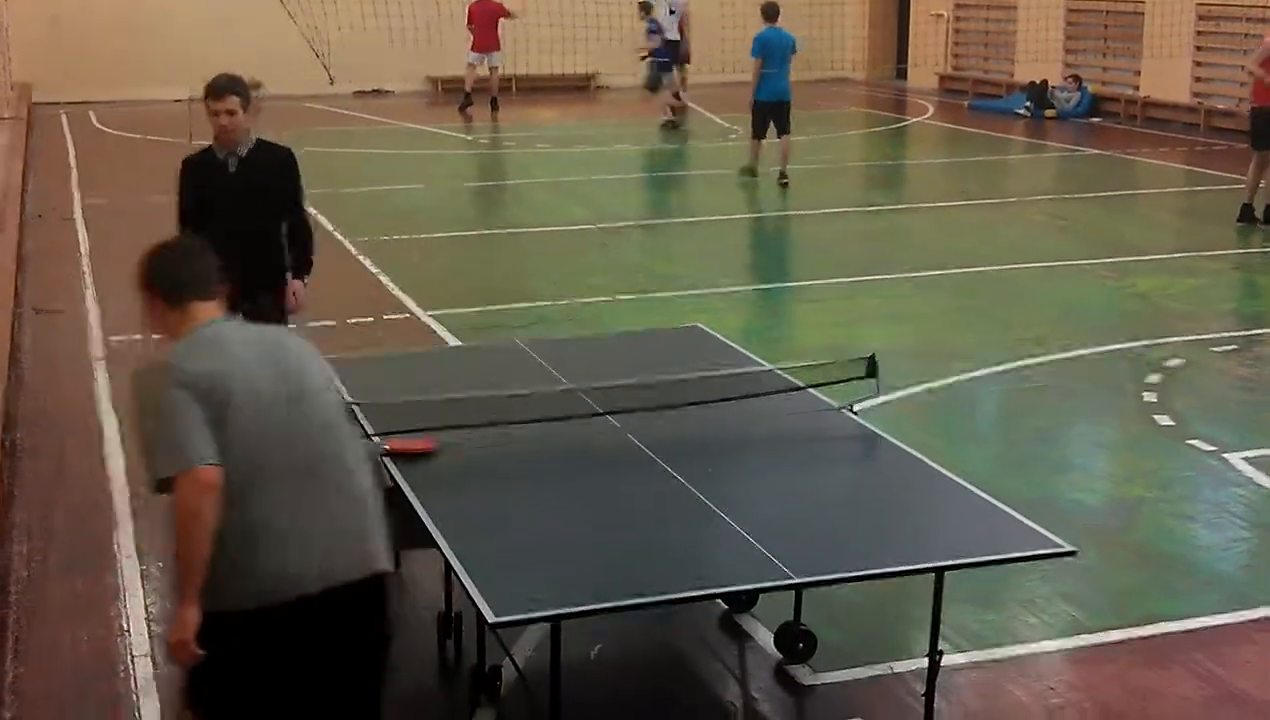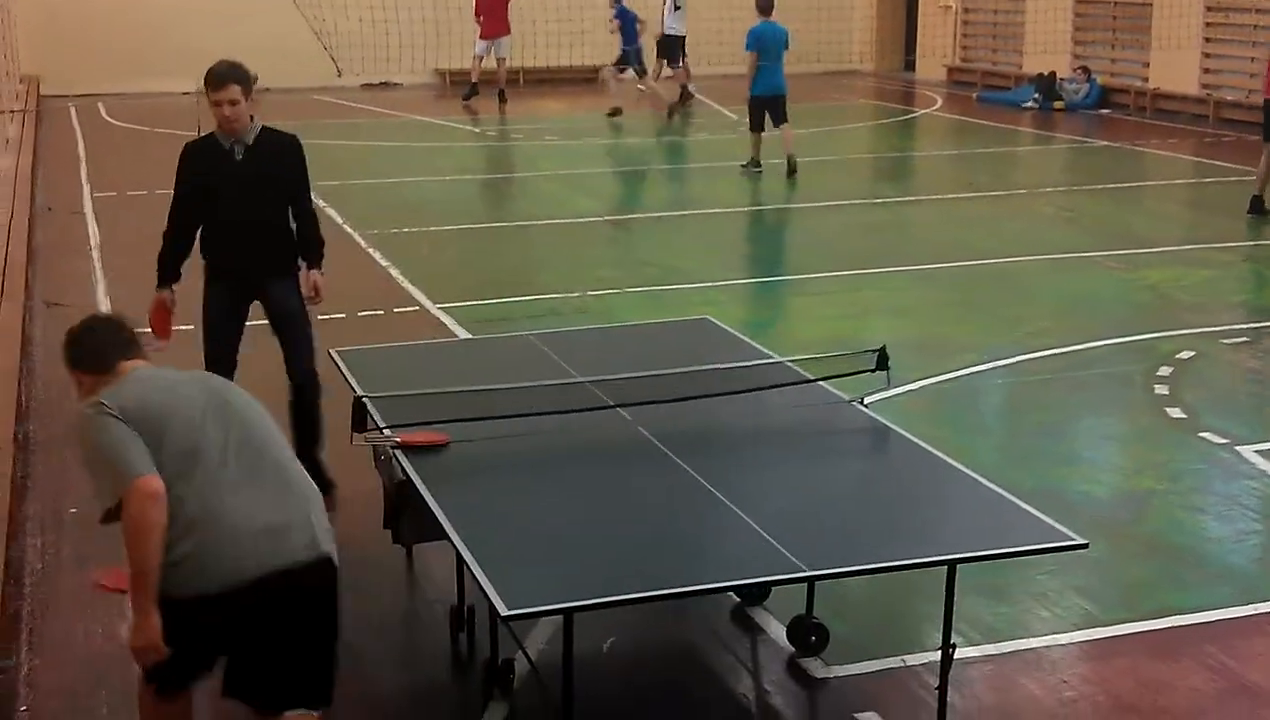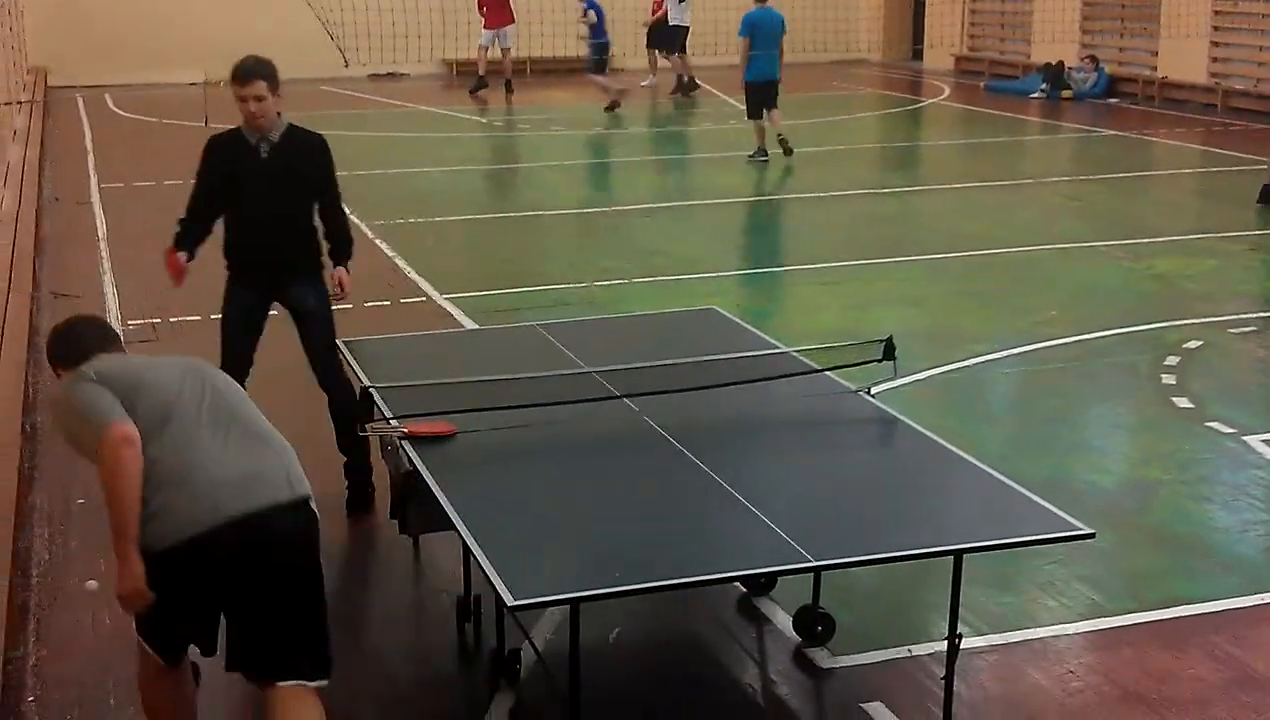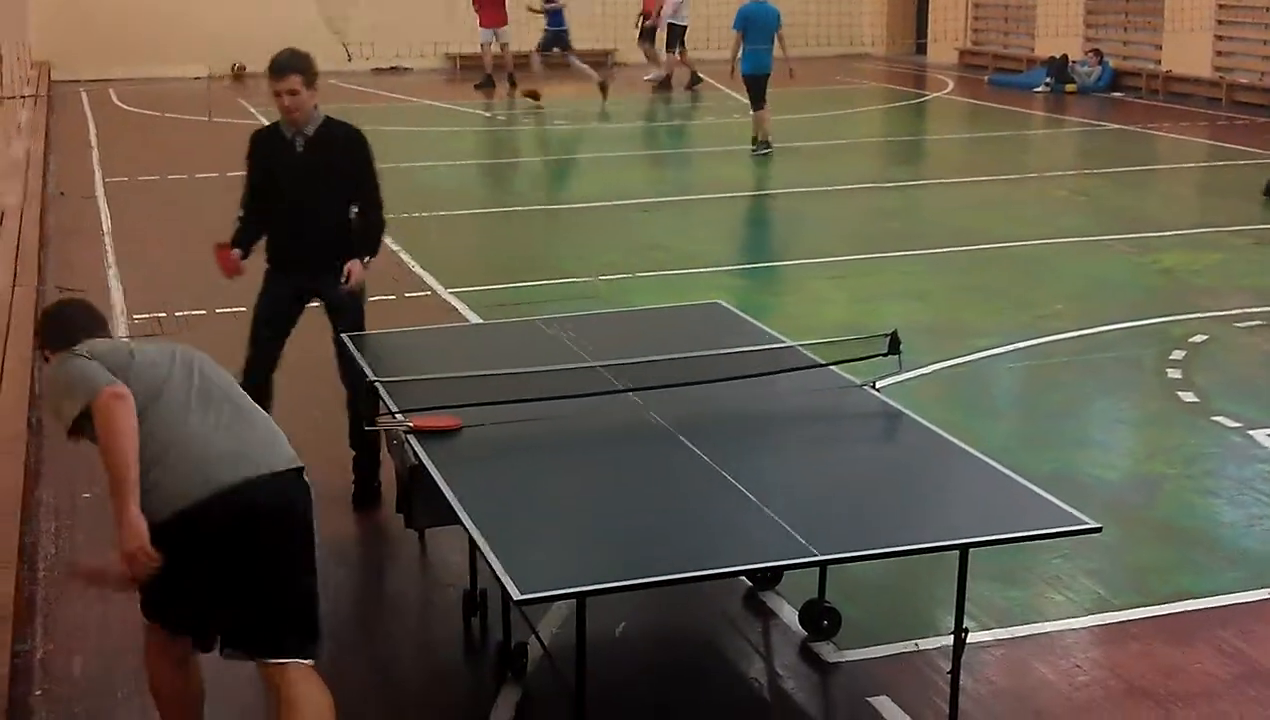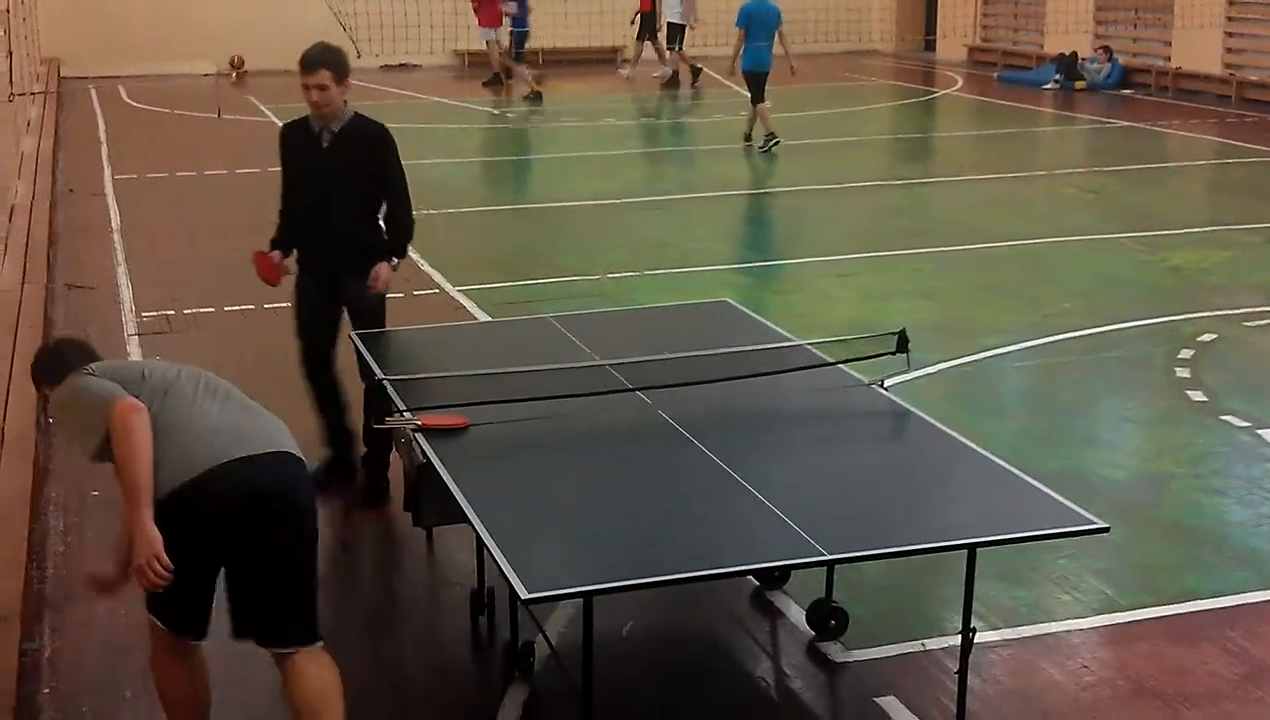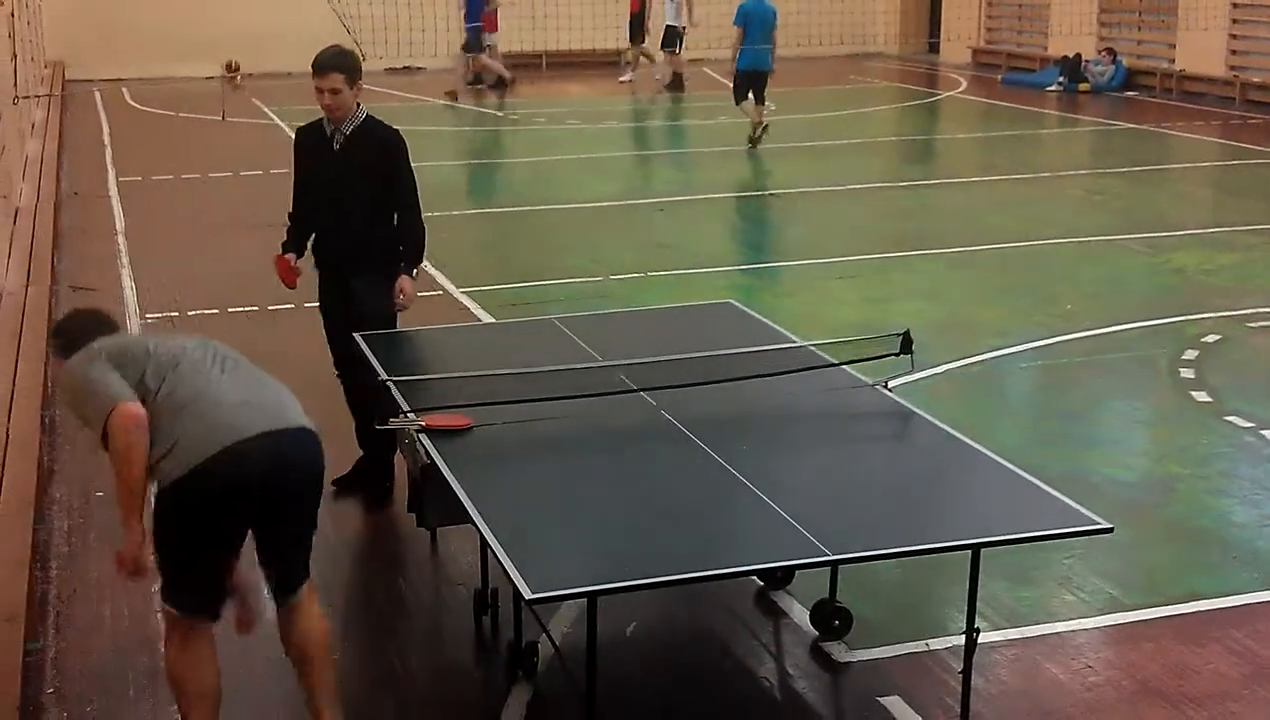
dt=0.2s
person 1, frame 1
left shoulder: (279, 161)
right shoulder: (194, 168)
left elbow: (297, 224)
right elbow: (189, 232)
left wrist: (298, 273)
left hip: (268, 284)
person 1, frame 2
left shoulder: (284, 146)
right shoulder: (195, 154)
left elbow: (304, 210)
right elbow: (180, 221)
left wrist: (313, 262)
right wrist: (166, 279)
left hip: (279, 272)
right hip: (222, 278)
left knee: (302, 371)
right knee: (218, 375)
left ankle: (310, 458)
person 1, frame 3
left shoulder: (310, 147)
right shoulder: (221, 150)
left elbow: (331, 210)
right elbow: (202, 210)
left wrist: (341, 260)
right wrist: (183, 248)
left hip: (303, 274)
right hip: (246, 278)
left knee: (332, 376)
right knee: (231, 375)
left ankle: (359, 471)
person 1, frame 4
left shoulder: (347, 141)
right shoulder: (263, 144)
left elbow: (370, 207)
right elbow: (255, 208)
left wrist: (362, 255)
right wrist: (240, 246)
left hip: (338, 270)
right hip: (284, 270)
left knee: (356, 374)
right knee: (256, 367)
left ankle: (366, 471)
person 1, frame 5
left shoulder: (373, 138)
right shoulder: (292, 137)
left elbow: (399, 207)
right elbow: (291, 204)
left wrist: (389, 258)
right wrist: (281, 246)
left hip: (362, 271)
right hip: (312, 270)
left knee: (374, 371)
right knee: (316, 365)
left ankle: (376, 467)
right ankle: (341, 454)
person 1, frame 6
left shoulder: (385, 141)
right shoulder: (307, 140)
left elbow: (409, 212)
right elbow: (303, 206)
left wrist: (408, 269)
right wrist: (293, 247)
left hip: (376, 273)
right hip: (331, 273)
left knee: (382, 370)
right knee: (349, 367)
left ankle: (382, 464)
right ankle: (370, 454)
person 2, frame 1
left shoulder: (167, 374)
right shoulder: (294, 345)
left elbow: (201, 483)
left wrist: (186, 603)
left hip: (252, 589)
right hip: (358, 567)
person 2, frame 2
left shoulder: (100, 413)
right shoulder: (217, 385)
left elbow: (147, 494)
left wrist: (144, 609)
left hip: (207, 571)
right hip: (305, 552)
left knee: (164, 683)
person 2, frame 3
left shoulder: (76, 388)
right shoulder: (195, 368)
left elbow: (122, 440)
left wrist: (127, 559)
left hip: (188, 527)
right hip: (284, 507)
left knee: (161, 656)
right knee: (291, 684)
person 2, frame 4
left shoulder: (66, 368)
right shoulder: (177, 354)
left elbow: (114, 399)
left wrist: (128, 516)
left hip: (187, 499)
right hip: (277, 479)
left knee: (168, 640)
right knee: (289, 662)
person 2, frame 5
left shoulder: (73, 391)
right shoulder: (154, 374)
left elbow: (129, 413)
left wrist: (143, 527)
right wrist: (122, 569)
left hip: (197, 483)
right hip: (281, 467)
left knee: (172, 636)
right knee: (300, 649)
person 2, frame 6
left shoulder: (80, 367)
right shoulder: (177, 348)
left elbow: (129, 417)
left wrist: (132, 527)
right wrist: (231, 571)
left hip: (207, 461)
right hip: (295, 441)
left knee: (187, 621)
right knee: (296, 592)
